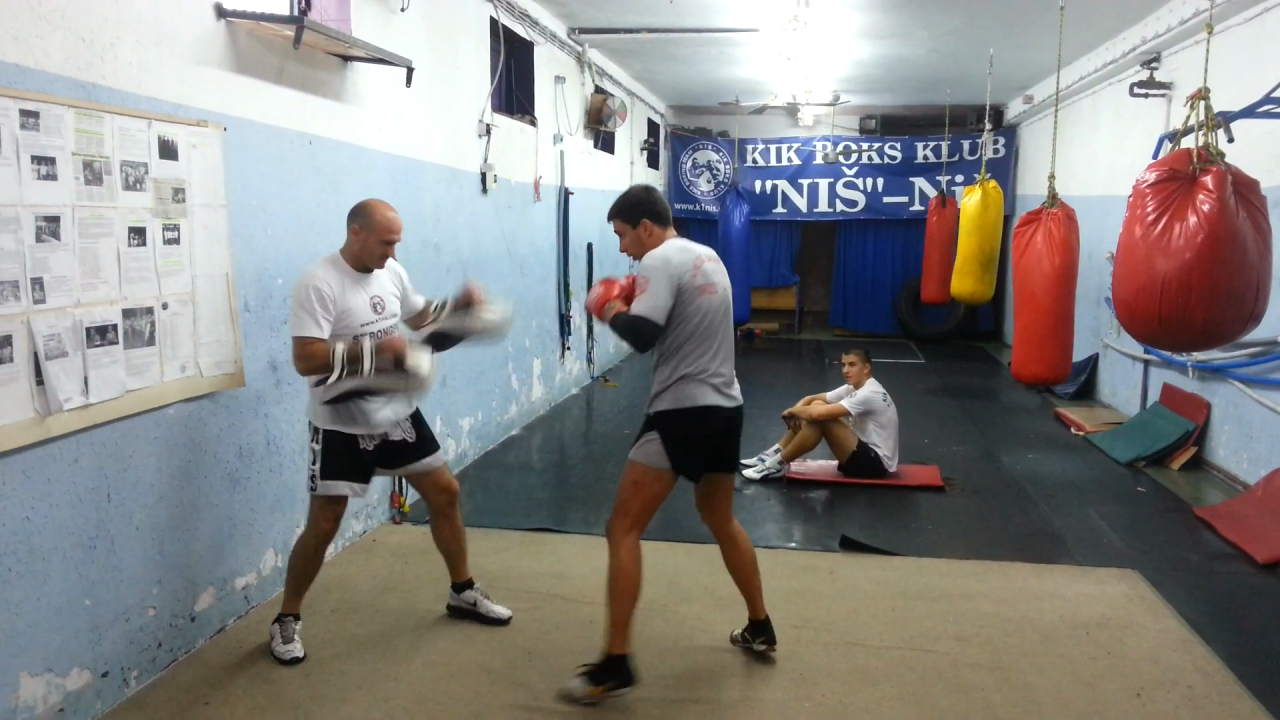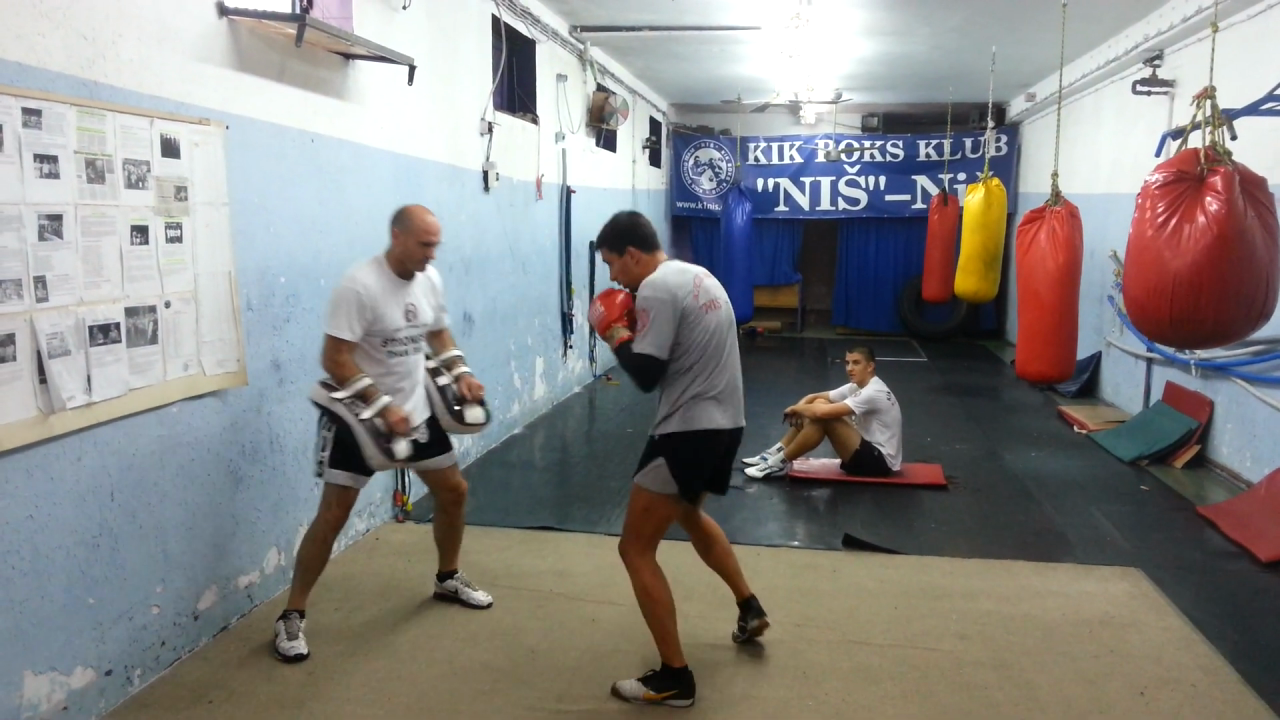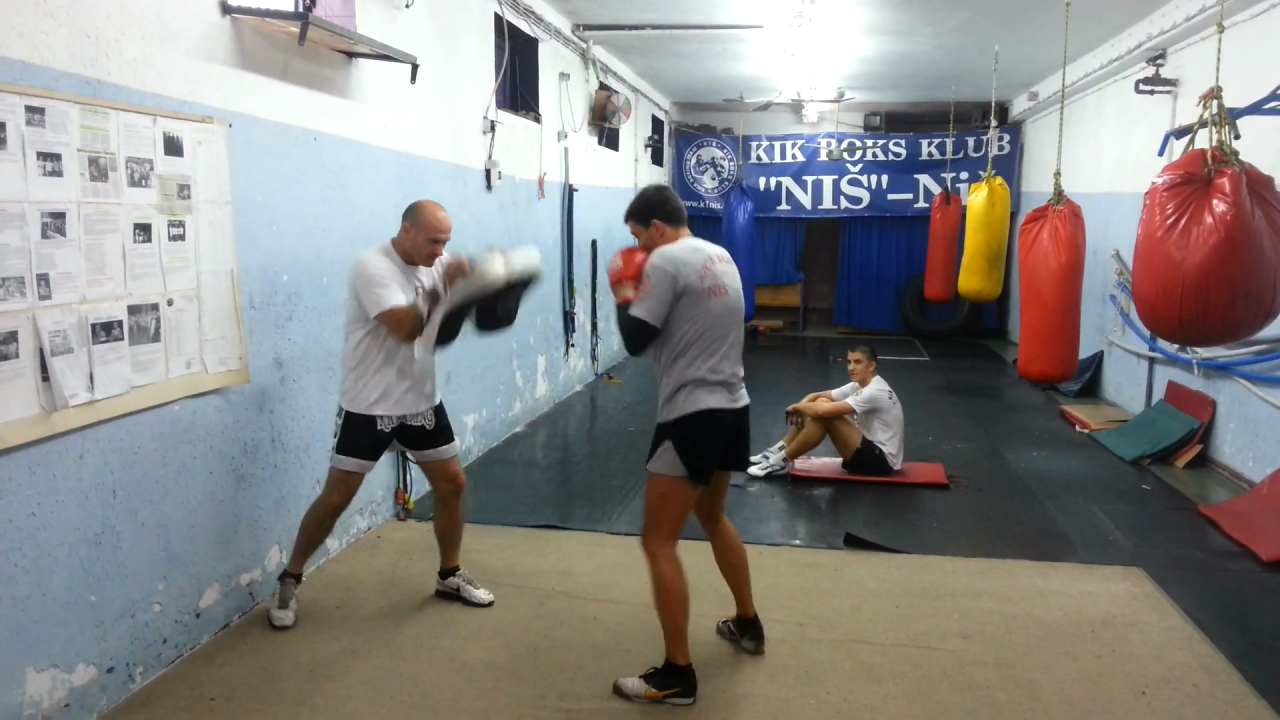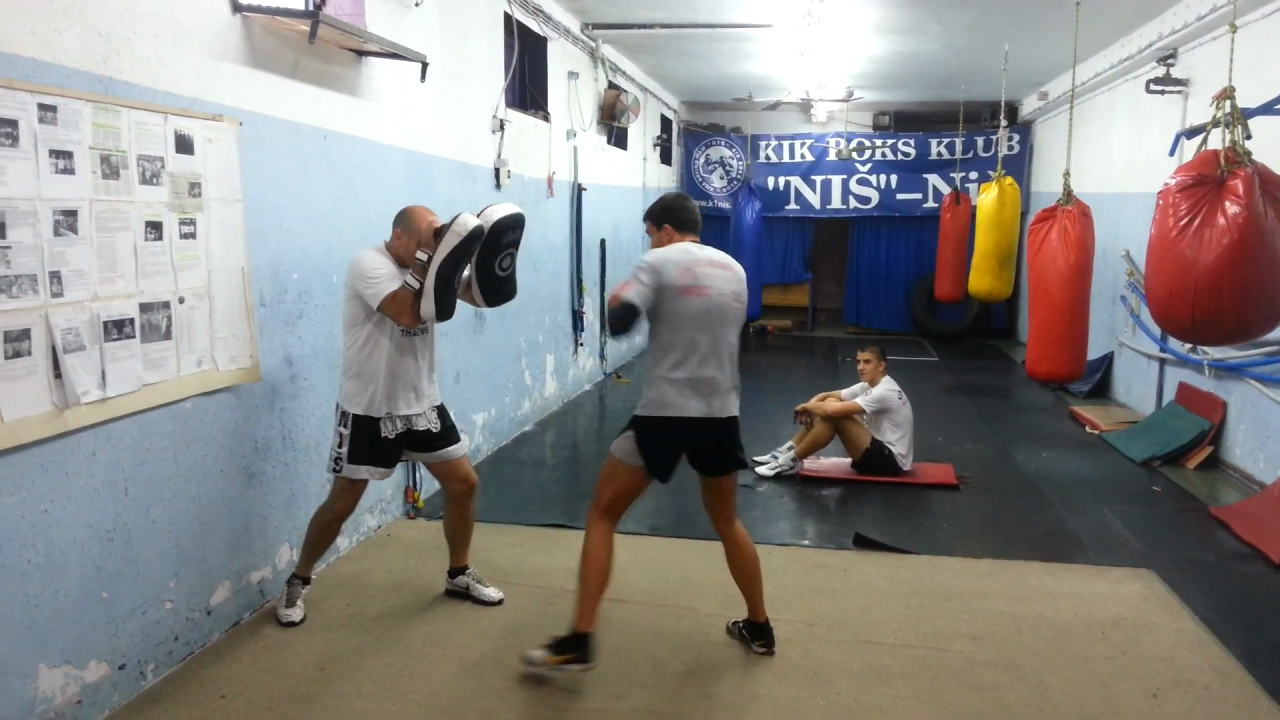
dt=0.3s
person 1, frame 1
left shoulder: (661, 261)
right shoulder: (710, 258)
left elbow: (642, 333)
left wrist: (613, 312)
right wrist: (633, 304)
left hip: (681, 412)
right hip: (726, 409)
left knee: (623, 531)
right knee: (721, 519)
left ankle: (615, 663)
right ankle: (760, 627)
person 1, frame 2
left shoulder: (657, 289)
right shoulder: (698, 275)
left elbow: (646, 373)
left wrist: (612, 334)
right wrist: (635, 324)
left hip: (688, 432)
right hip: (727, 425)
left knee: (636, 550)
right knee: (691, 514)
left ankle: (674, 676)
right ankle: (748, 607)
person 1, frame 3
left shoulder: (667, 260)
right shoulder: (720, 256)
left elbow: (635, 340)
left wrist: (624, 294)
right wrist: (645, 292)
left hip: (692, 415)
right hip: (733, 408)
left knee: (659, 542)
right knee: (712, 515)
left ankle: (677, 674)
right ankle: (748, 623)
person 1, frame 4
left shoulder: (658, 263)
right shoulder: (735, 269)
left elbow: (619, 321)
left wrist: (618, 300)
left hip: (664, 416)
right hip: (721, 415)
left knee: (600, 518)
right knee: (726, 521)
left ankle: (578, 640)
right ankle: (758, 628)
person 2, frame 1
left shoulder: (392, 272)
right shoulder: (316, 283)
left elbow: (421, 319)
right elbow: (305, 361)
left wrist: (458, 304)
right wrist: (371, 350)
left hip: (398, 413)
right hip: (341, 425)
left knee: (445, 492)
right knee: (322, 527)
left ankle: (463, 591)
right ankle: (287, 620)
person 2, frame 2
left shoulder: (430, 279)
right shoulder: (358, 285)
left elbow: (438, 335)
right elbow: (334, 360)
left wrist: (461, 376)
right wrist: (380, 408)
left hip: (412, 412)
left knee: (453, 491)
right knee: (332, 515)
left ankle: (448, 578)
right ankle: (292, 615)
person 2, frame 3
left shoulder: (434, 265)
right shoulder: (372, 267)
right elbow: (404, 328)
right wrist: (443, 285)
left hip: (421, 400)
right hip: (368, 405)
left knee: (452, 483)
right knee: (336, 497)
left ankle: (450, 576)
right ankle: (290, 579)
person 2, frame 4
left shoulder: (434, 264)
right shoulder: (368, 265)
right elbow: (407, 315)
right wrist: (425, 255)
left hip: (422, 403)
right hip: (368, 409)
left knee: (463, 483)
right knee: (340, 503)
left ankle: (459, 575)
right ankle: (298, 581)
